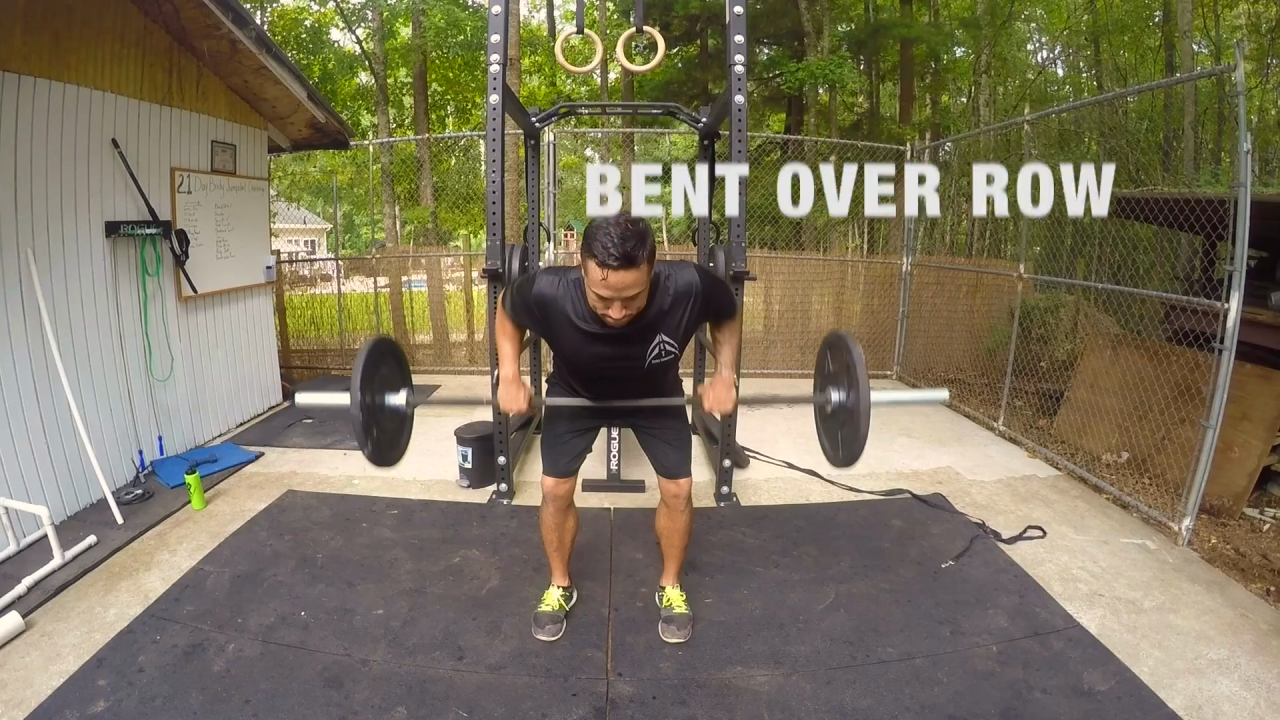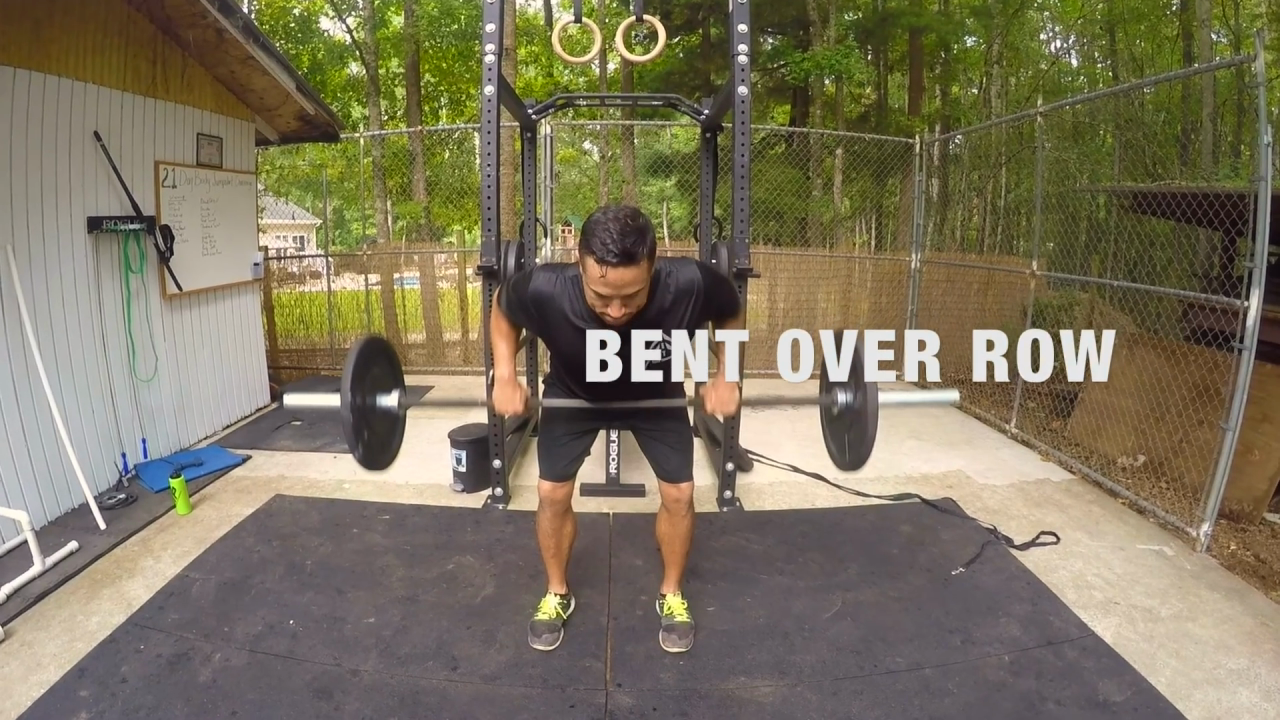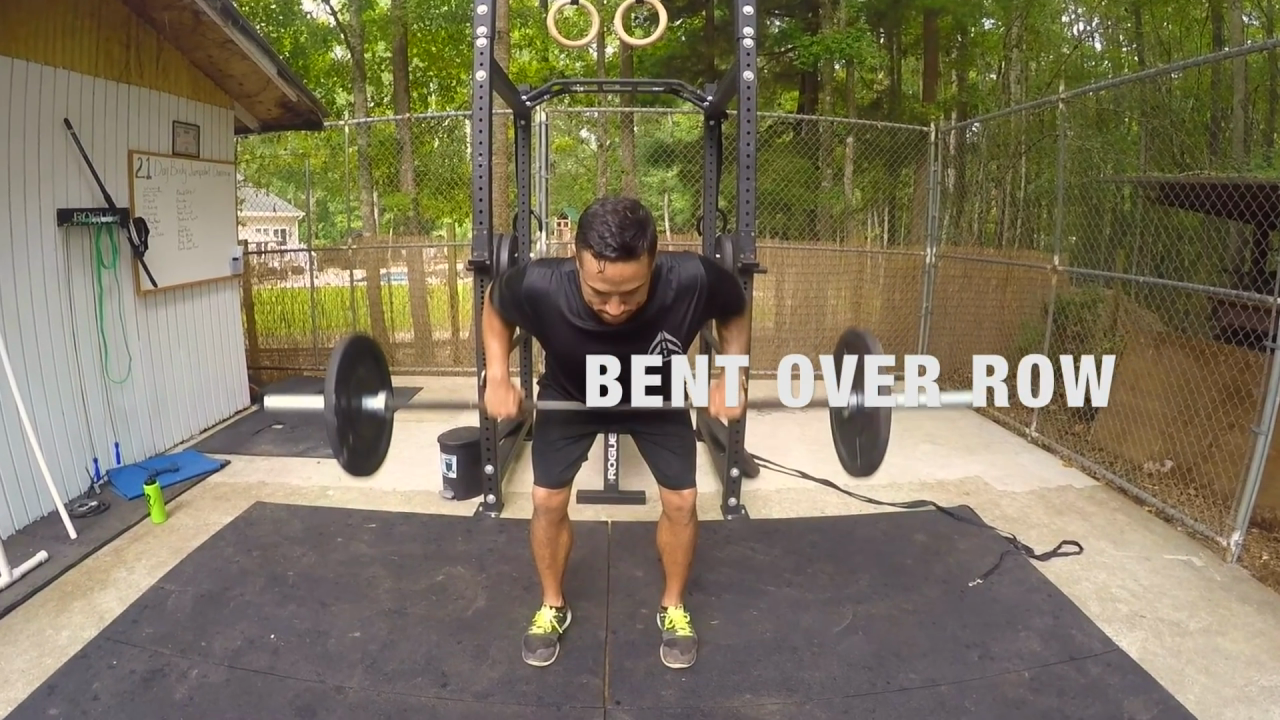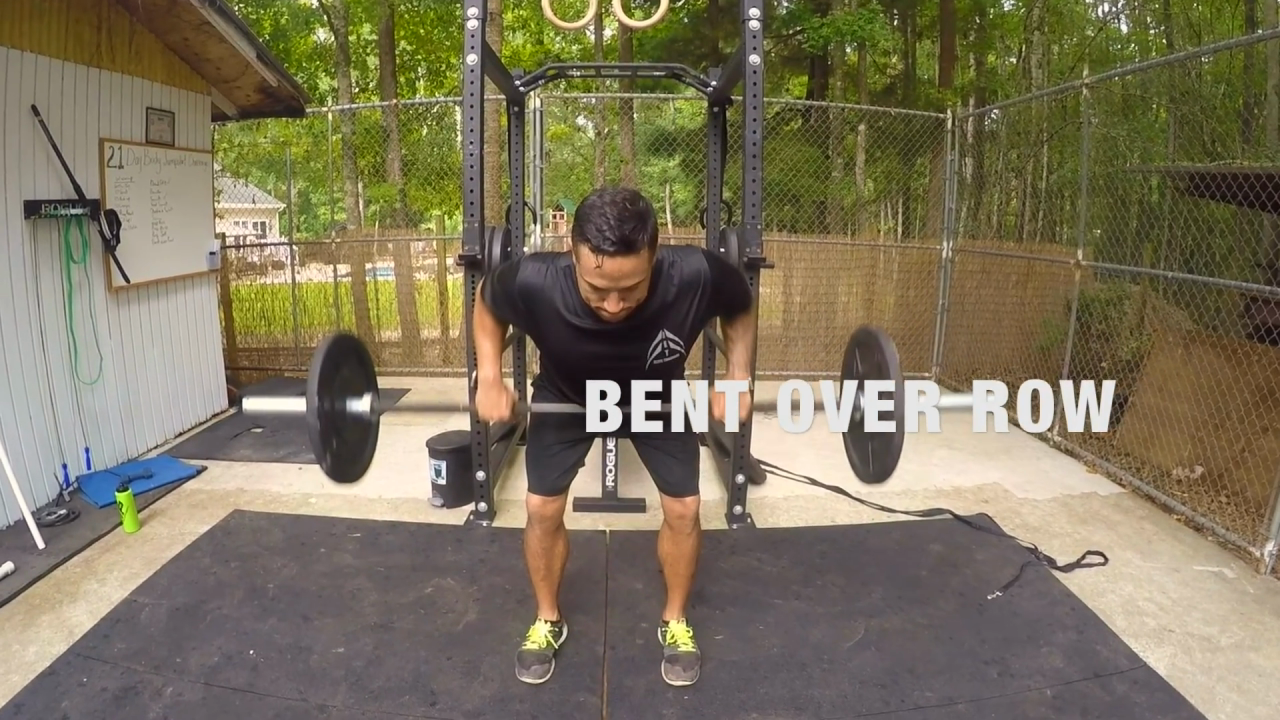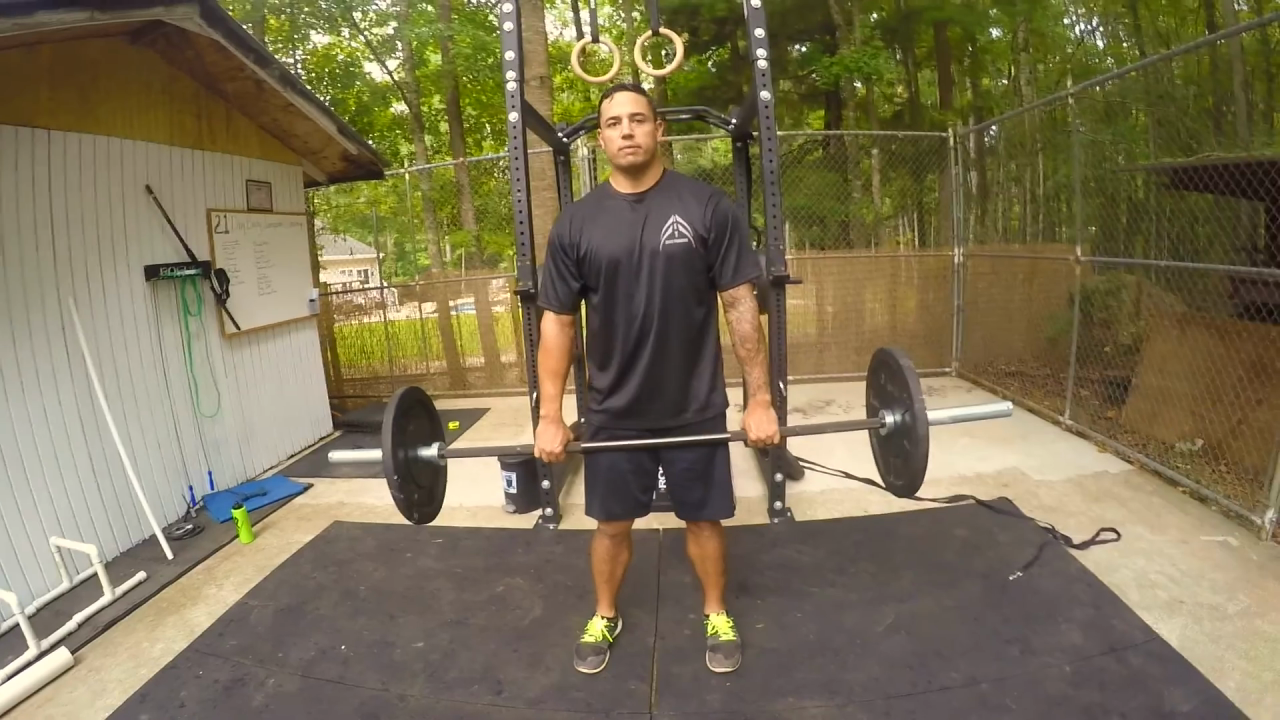
dt=1s
person 1, frame 1
left shoulder: (689, 286)
right shoulder: (546, 291)
left elbow: (727, 312)
right elbow: (507, 309)
left wrist: (724, 374)
right wrist: (509, 375)
left hip: (656, 394)
right hip: (574, 393)
left knee: (677, 488)
right knee: (555, 487)
left ankle: (670, 587)
right ankle: (559, 586)
person 1, frame 2
left shoulder: (691, 283)
right shoulder: (543, 289)
left elbow: (730, 313)
right elbow: (502, 307)
left wrist: (725, 376)
right wrist: (505, 376)
left hip: (657, 393)
right hip: (573, 394)
left knee: (679, 493)
right knee: (552, 492)
left ankle: (671, 594)
right ankle: (557, 594)
person 1, frame 3
left shoulder: (693, 279)
right shoulder: (538, 285)
left elbow: (734, 310)
right elbow: (495, 305)
left wrist: (731, 377)
right wrist: (497, 377)
left hip: (657, 396)
right hip: (568, 396)
left knee: (681, 500)
right knee: (547, 499)
left ankle: (672, 607)
right ankle: (552, 607)
person 1, frame 4
left shoulder: (696, 274)
right shoulder: (533, 281)
left elbow: (740, 307)
right elbow: (486, 302)
left wrist: (737, 377)
right wrist: (489, 378)
left hip: (659, 396)
right hip: (564, 397)
left knee: (683, 507)
right knee: (541, 506)
left ankle: (675, 622)
right ankle: (547, 621)
person 1, frame 5
left shoulder: (707, 206)
right shoulder: (576, 222)
left elbow: (740, 303)
right elbow: (557, 321)
left wrist: (760, 399)
right wrist: (549, 416)
left hip: (696, 409)
right hip: (613, 413)
left knee: (704, 519)
right knee: (611, 524)
left ankle: (716, 614)
right ankle: (605, 616)
